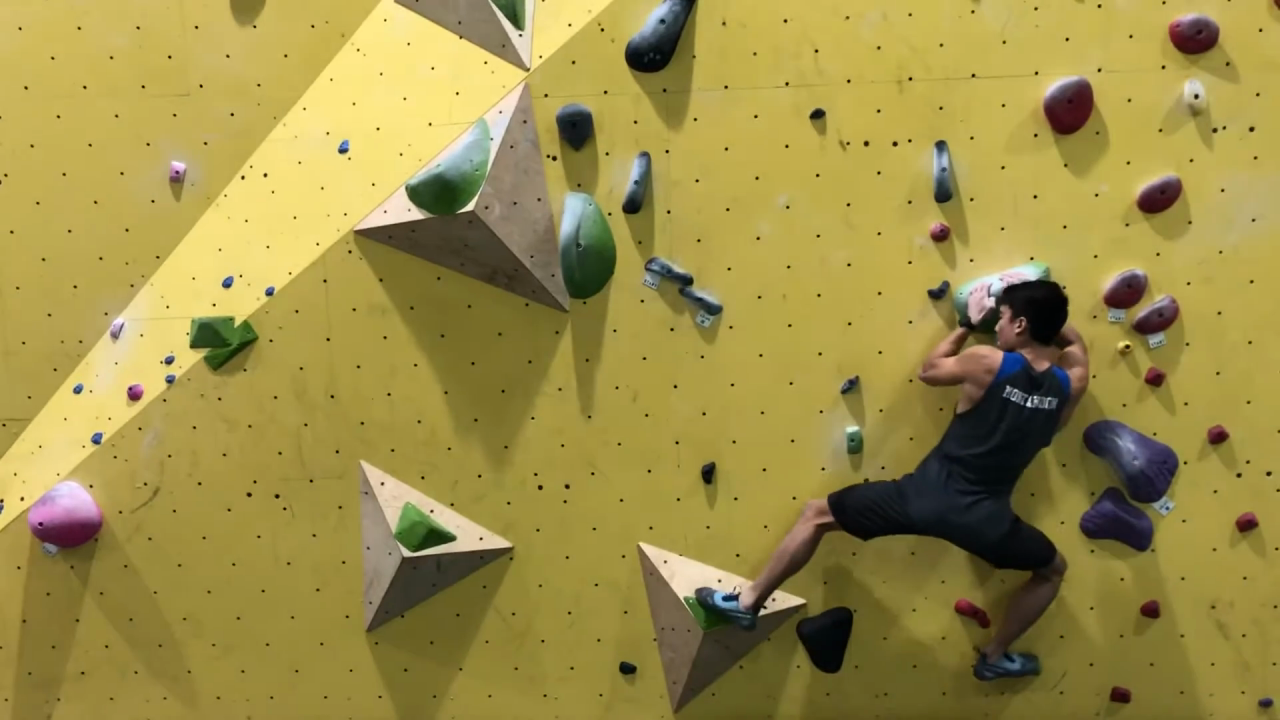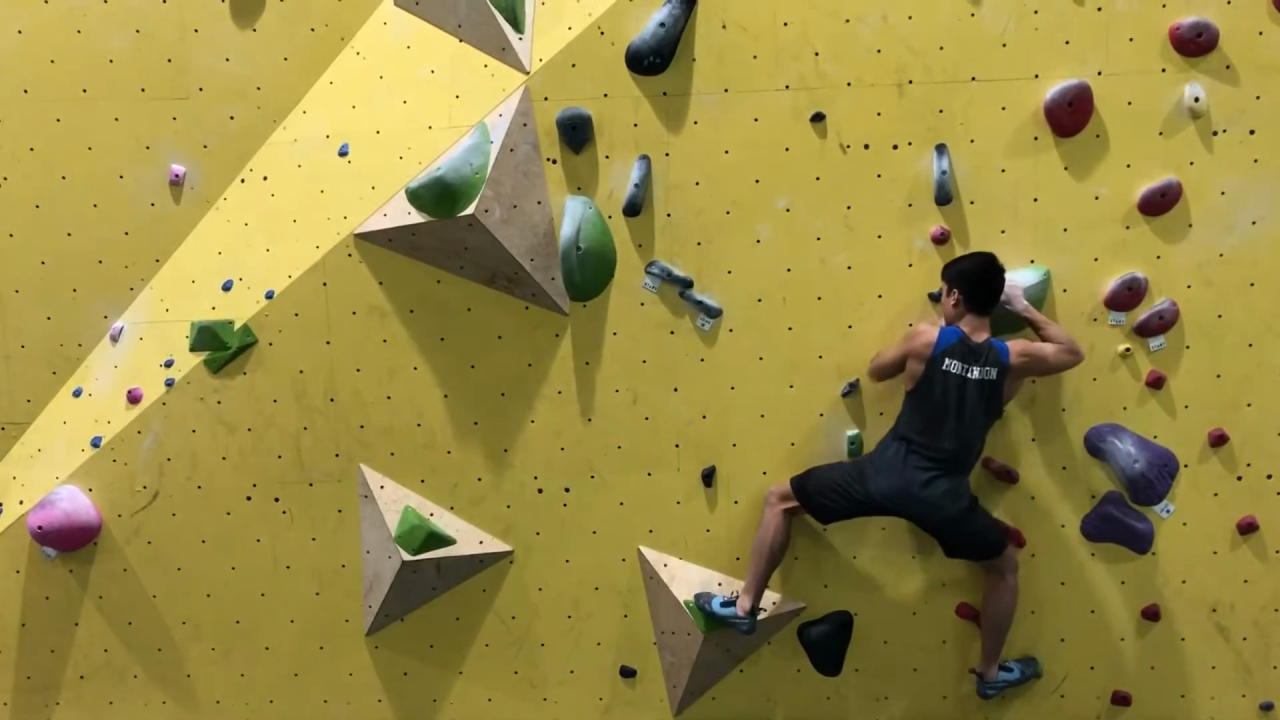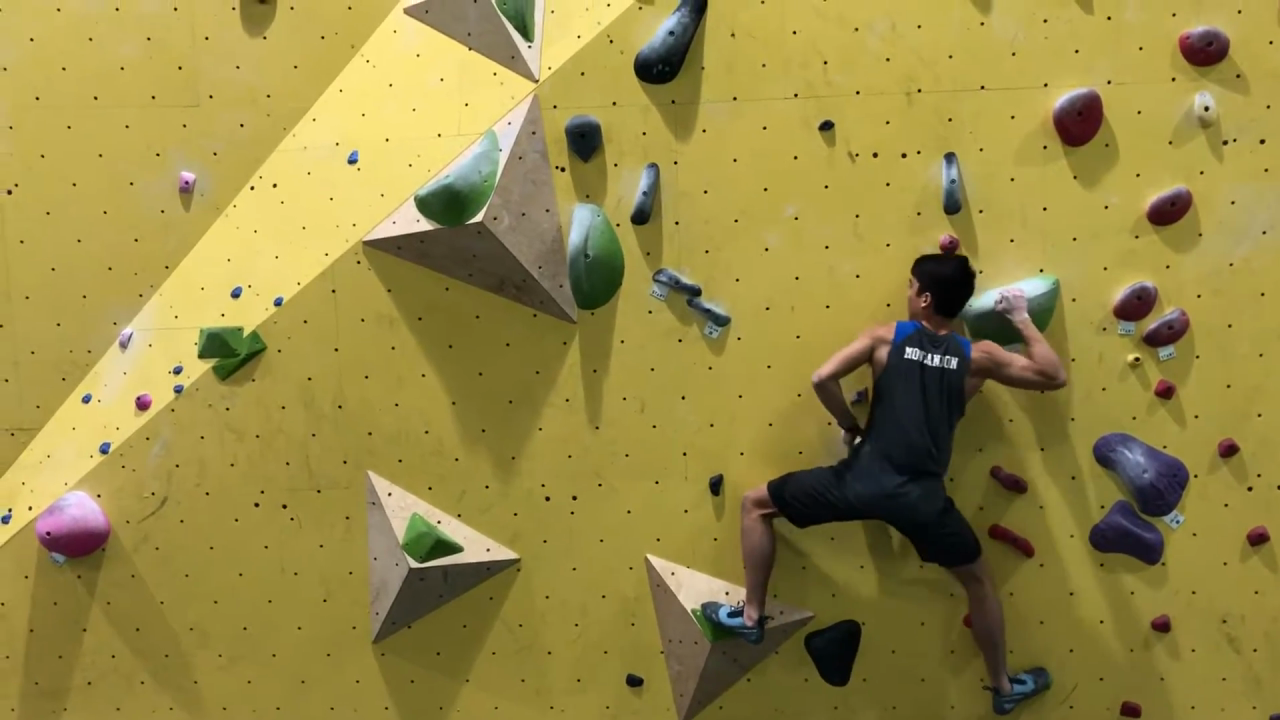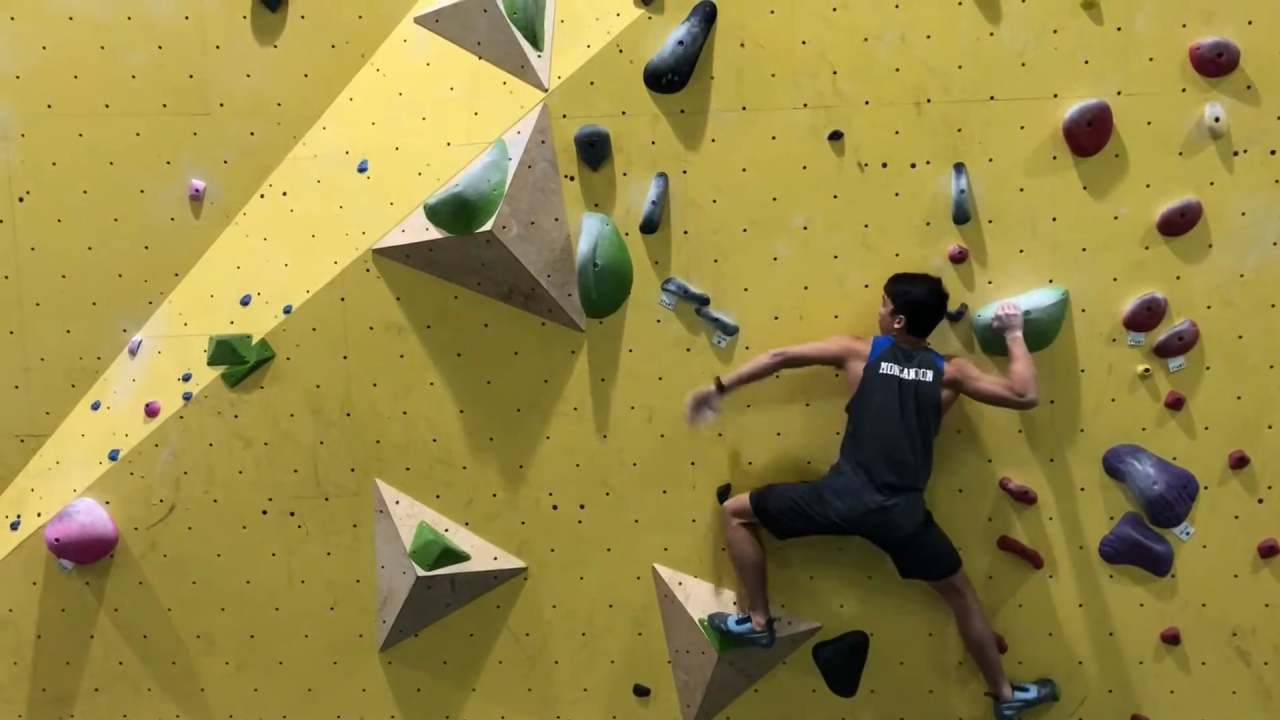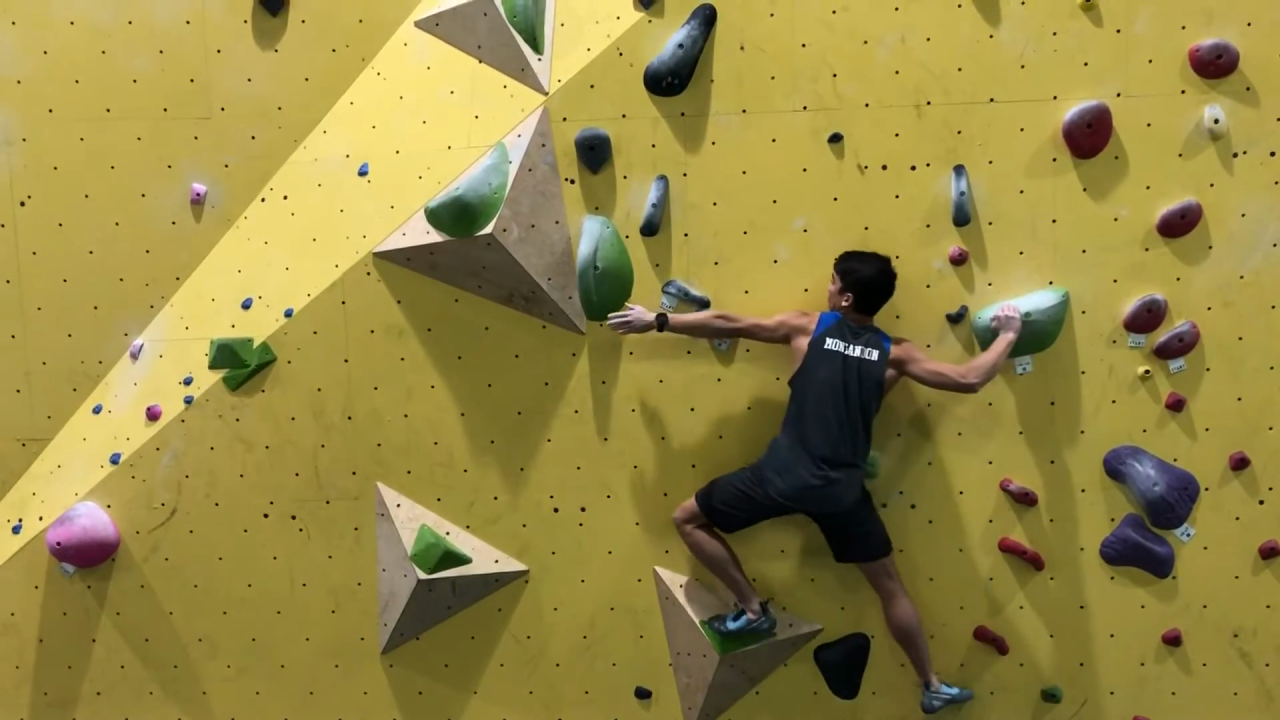
dt=0.7s
person 1, frame 1
left shoulder: (987, 363)
right shoulder: (1072, 384)
left elbow: (928, 370)
right elbow: (1076, 345)
left wrist: (967, 323)
right wrist: (1042, 307)
left hip: (928, 494)
right hip: (985, 516)
left knee: (816, 514)
right knee: (1053, 571)
left ankle: (749, 601)
right ankle: (995, 657)
person 1, frame 2
left shoulder: (925, 340)
right shoulder: (1014, 358)
left elbow: (875, 370)
right elbow: (1073, 353)
right wrist: (1025, 309)
left hip: (887, 474)
right hip: (945, 493)
left knee: (779, 500)
right knee: (1005, 569)
left ankle: (745, 605)
right ankle: (991, 673)
person 1, frame 3
left shoulder: (885, 337)
right shoulder: (978, 356)
left elbow: (822, 379)
right elbow: (1054, 376)
left wrist: (851, 428)
right wrist: (1021, 318)
left hip: (864, 479)
right hip: (922, 496)
left knee: (755, 504)
right knee: (979, 580)
left ankle: (751, 614)
person 1, frame 4
left shoulder: (859, 351)
right shoulder: (950, 372)
left elbow: (782, 357)
right elbow: (1024, 395)
left wrist: (720, 386)
right wrist: (1013, 334)
left hip: (843, 497)
right hip: (902, 512)
left knee: (736, 513)
right knee: (962, 596)
left ankle: (756, 620)
person 1, frame 5
left shoulder: (807, 326)
right shoulder: (895, 353)
left elbow: (727, 324)
right elbow: (969, 380)
left wrist: (656, 321)
right wrist: (1007, 334)
left hip: (782, 474)
right hip: (841, 489)
left knee: (688, 520)
right knee: (890, 586)
left ankle: (752, 609)
right ankle: (933, 686)
